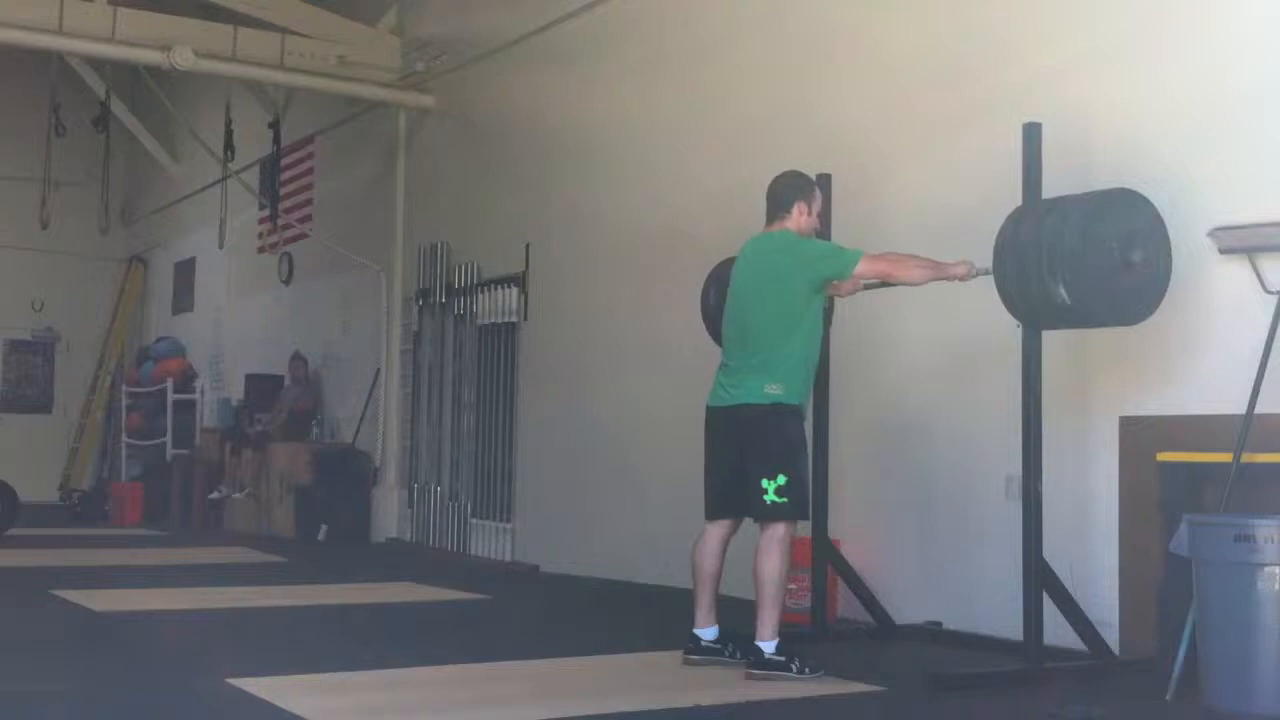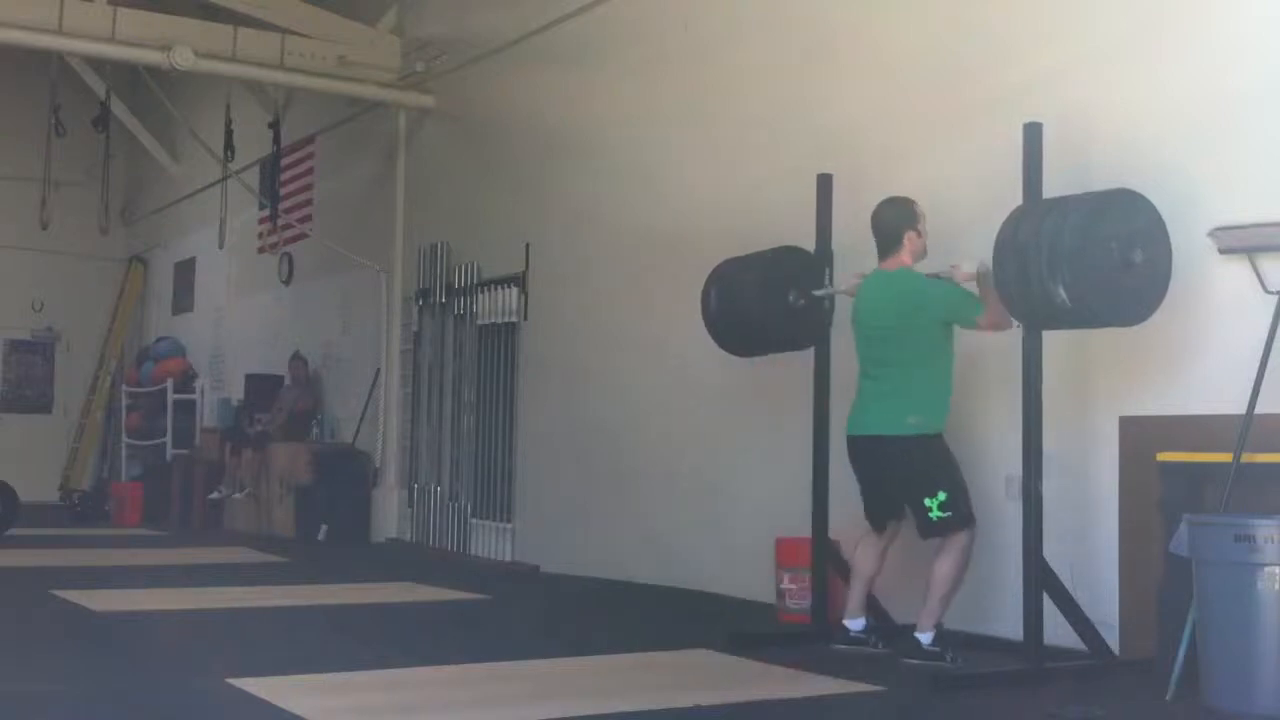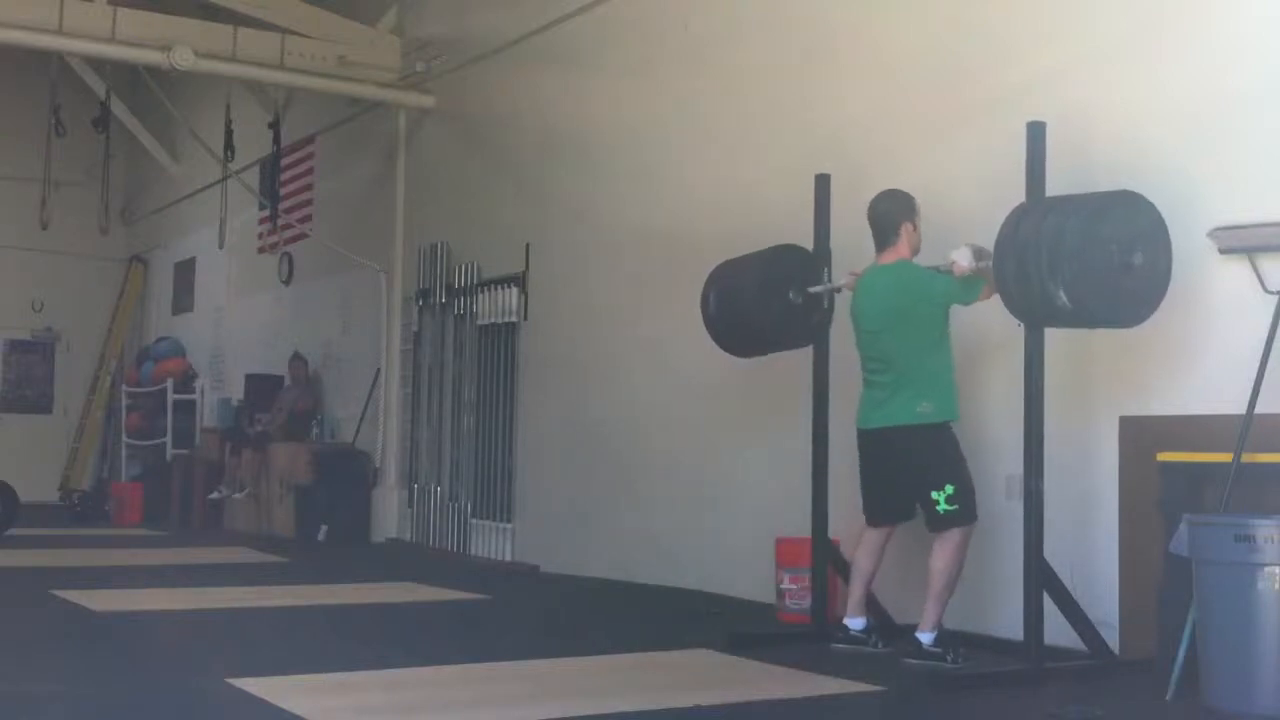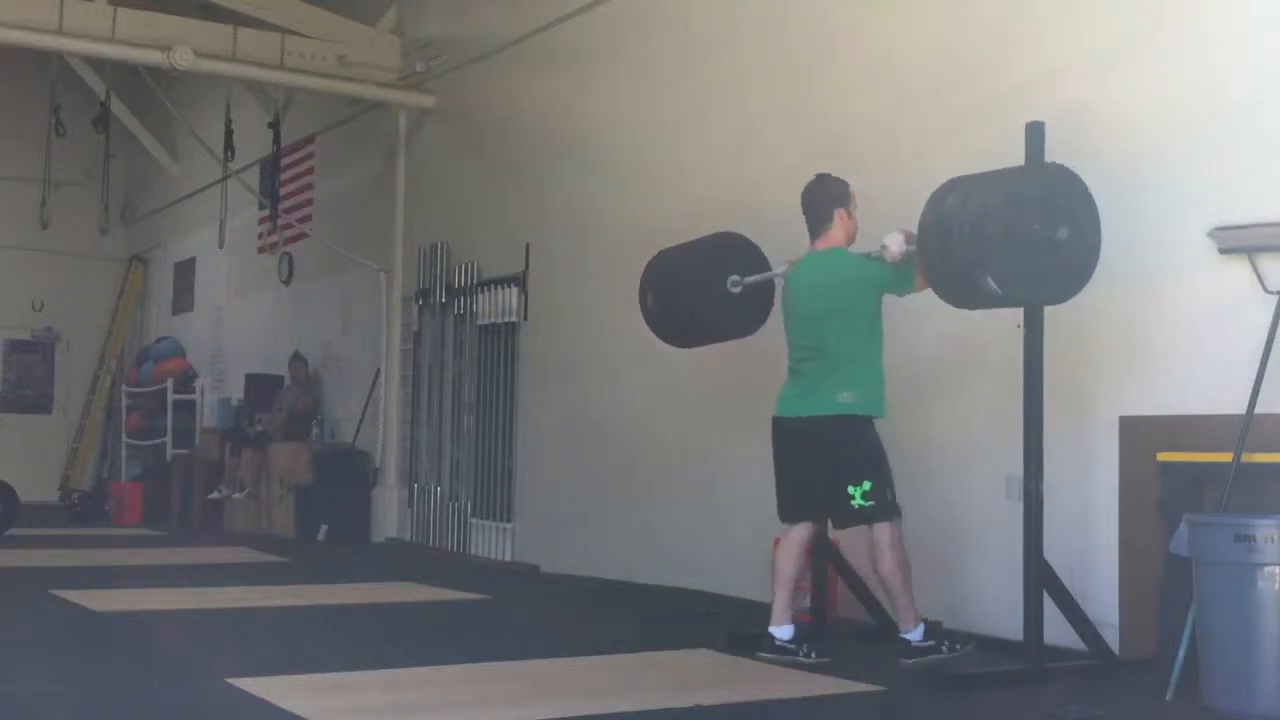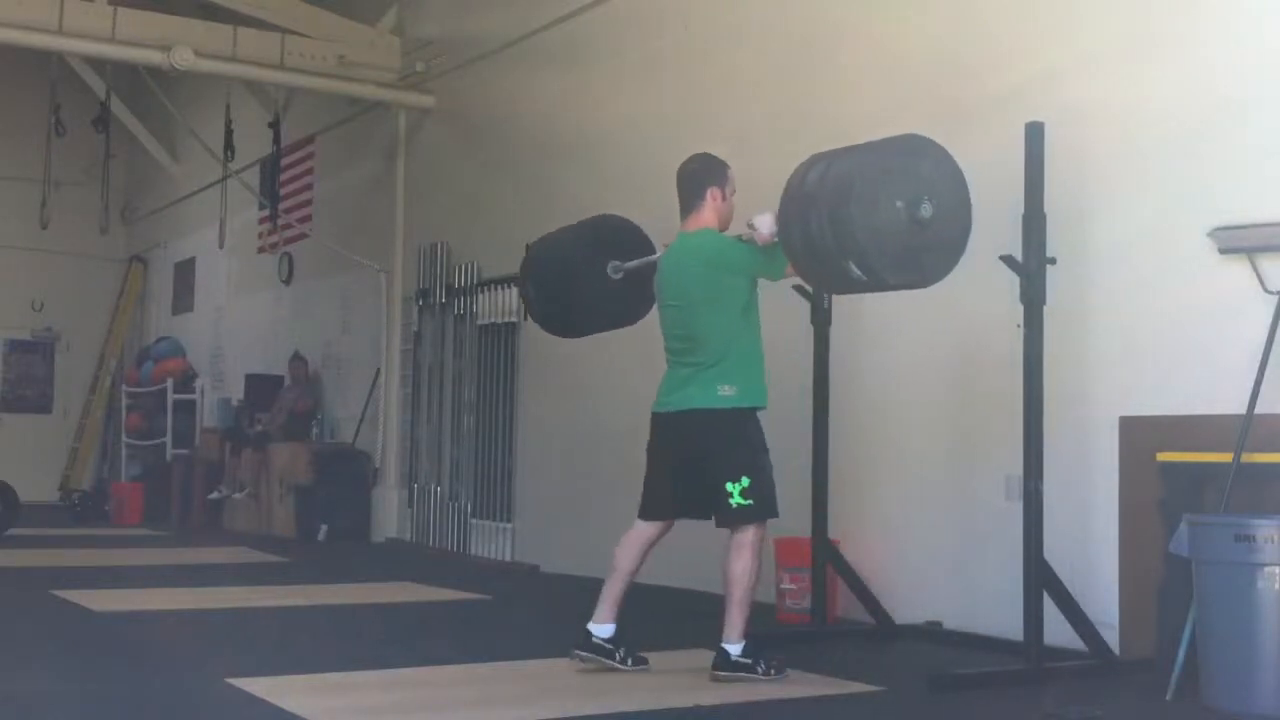
dt=1s
person 1, frame 1
left shoulder: (753, 252)
right shoulder: (802, 252)
right elbow: (888, 268)
left wrist: (830, 290)
right wrist: (949, 270)
left hip: (726, 407)
right hip: (767, 409)
left knee: (721, 521)
right knee: (777, 525)
left ankle: (704, 635)
right ankle: (767, 650)
person 1, frame 2
left shoulder: (863, 293)
right shoulder: (932, 292)
right elbow: (1001, 320)
right wrist: (981, 282)
left hip: (864, 433)
right hip: (912, 436)
left knee: (882, 528)
right knee: (958, 534)
left ankle: (853, 626)
right ankle: (924, 640)
person 1, frame 3
left shoulder: (863, 288)
right shoulder: (927, 283)
right elbow: (988, 287)
right wrist: (975, 264)
left hip: (873, 427)
right hip: (921, 426)
left knee: (879, 526)
right knee: (955, 528)
left ankle: (853, 624)
right ankle: (926, 638)
person 1, frame 4
left shoulder: (794, 276)
right shoulder: (859, 270)
right elbow: (918, 280)
right wrist: (900, 255)
left hip: (791, 418)
right hip: (841, 419)
left knee: (800, 524)
right knee: (880, 526)
left ankle: (780, 633)
right ankle: (914, 636)
person 1, frame 5
left shoulder: (669, 259)
right shoulder: (730, 252)
right elbow: (796, 265)
right wrist: (769, 237)
left hip: (674, 410)
right hip: (723, 410)
left knee: (653, 520)
right knee: (748, 526)
left ankle: (599, 632)
right ankle: (733, 652)
